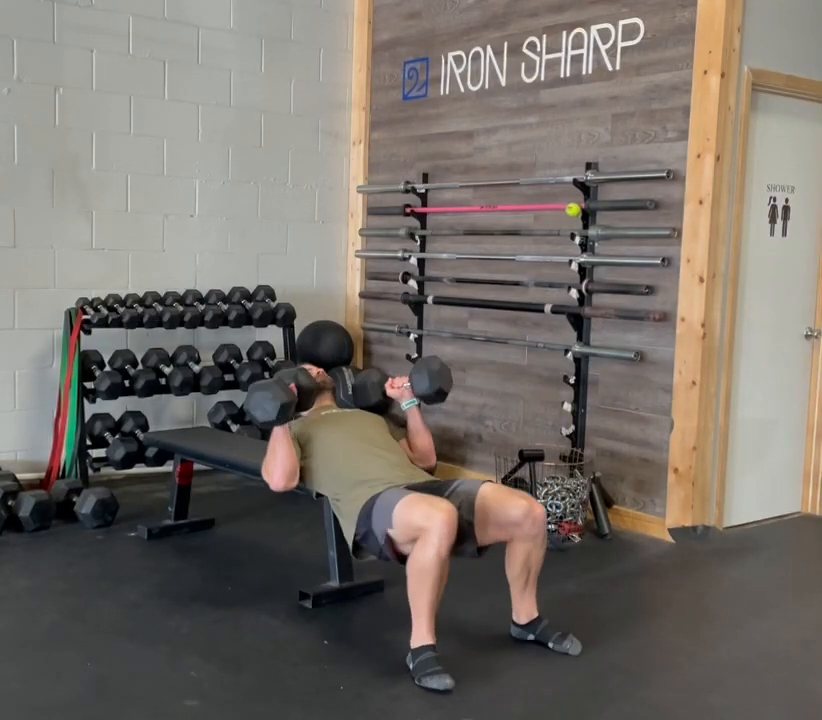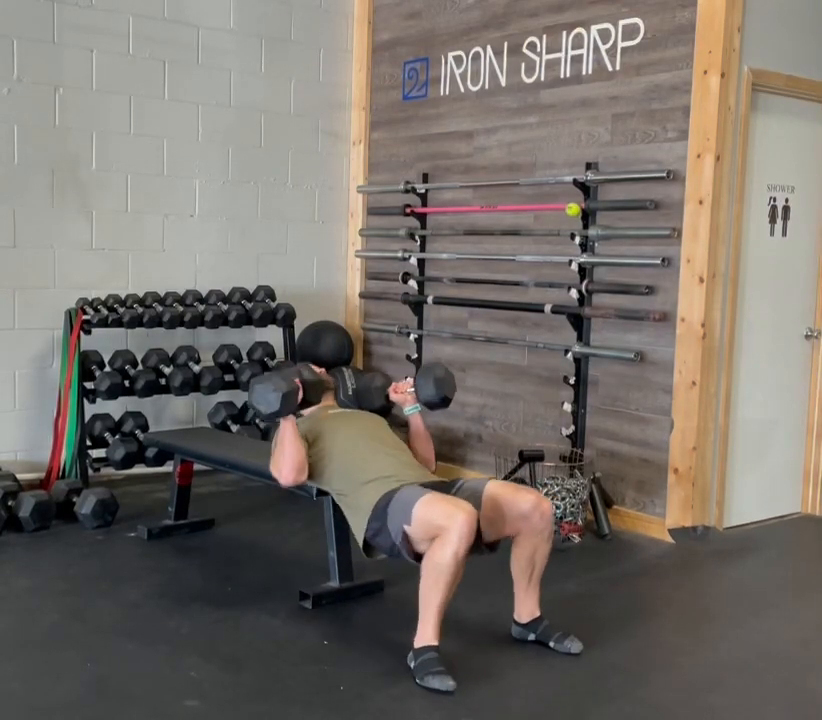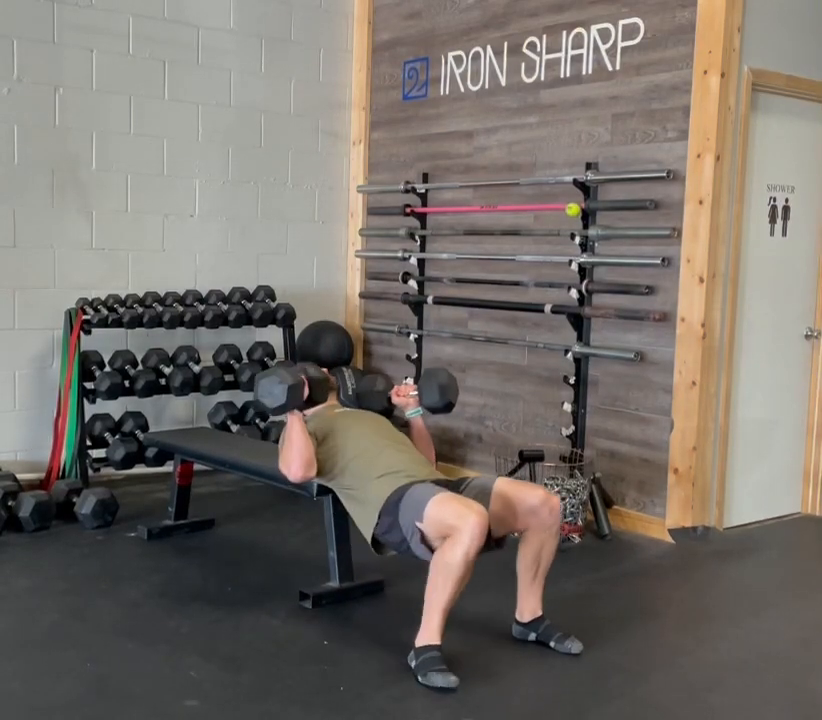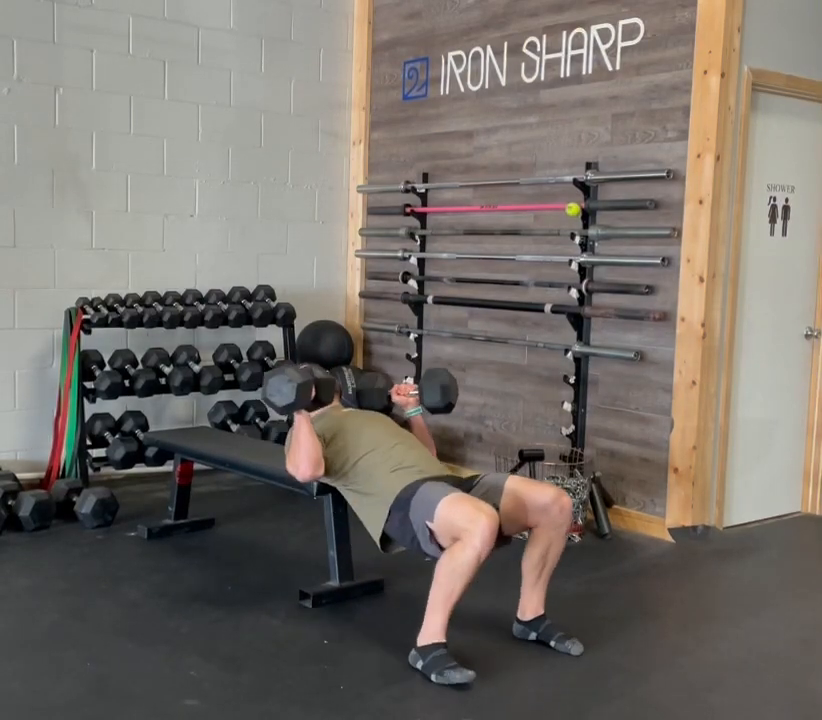
dt=0.1s
person 1, frame 1
left shoulder: (370, 417)
right shoulder: (294, 430)
left elbow: (426, 459)
right elbow: (281, 481)
left wrist: (408, 402)
left hip: (427, 487)
right hip: (376, 504)
left knee: (528, 514)
right knee: (440, 519)
left ankle: (527, 620)
right ankle: (422, 646)
person 1, frame 2
left shoulder: (368, 417)
right shoulder: (297, 429)
right elbow: (290, 475)
left wrist: (410, 407)
right wrist: (287, 411)
left hip: (431, 487)
right hip: (384, 505)
left knee: (536, 509)
right knee: (460, 521)
left ankle: (527, 618)
right ankle: (424, 646)
person 1, frame 3
left shoulder: (371, 417)
right shoulder: (303, 427)
right elbow: (298, 471)
left wrist: (413, 410)
right wrist: (293, 407)
left hip: (439, 484)
right hip: (393, 501)
left knee: (544, 505)
right knee: (472, 522)
left ankle: (529, 617)
right ankle: (427, 645)
person 1, frame 4
left shoulder: (371, 416)
right shoulder: (307, 429)
right elbow: (307, 471)
left wrist: (413, 410)
right wrist: (300, 408)
left hip: (448, 484)
right hip: (403, 496)
left knee: (555, 505)
right knee: (481, 525)
left ankle: (530, 617)
right ankle: (429, 642)
